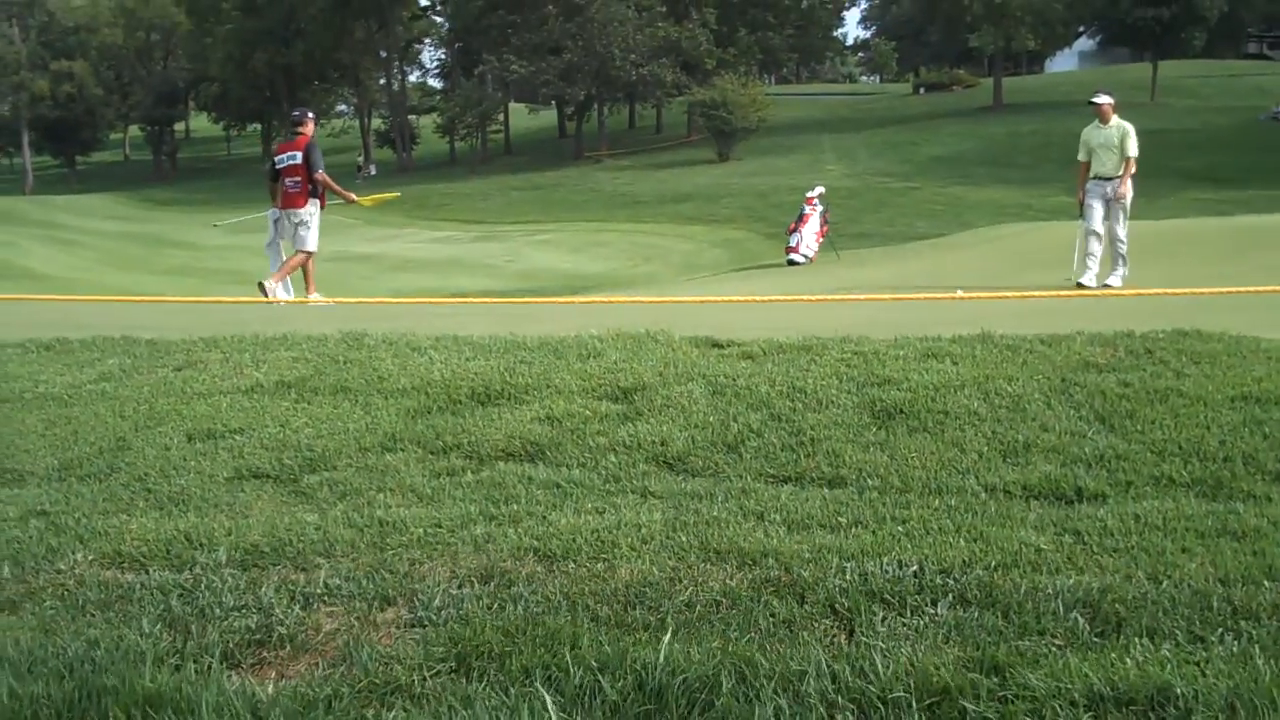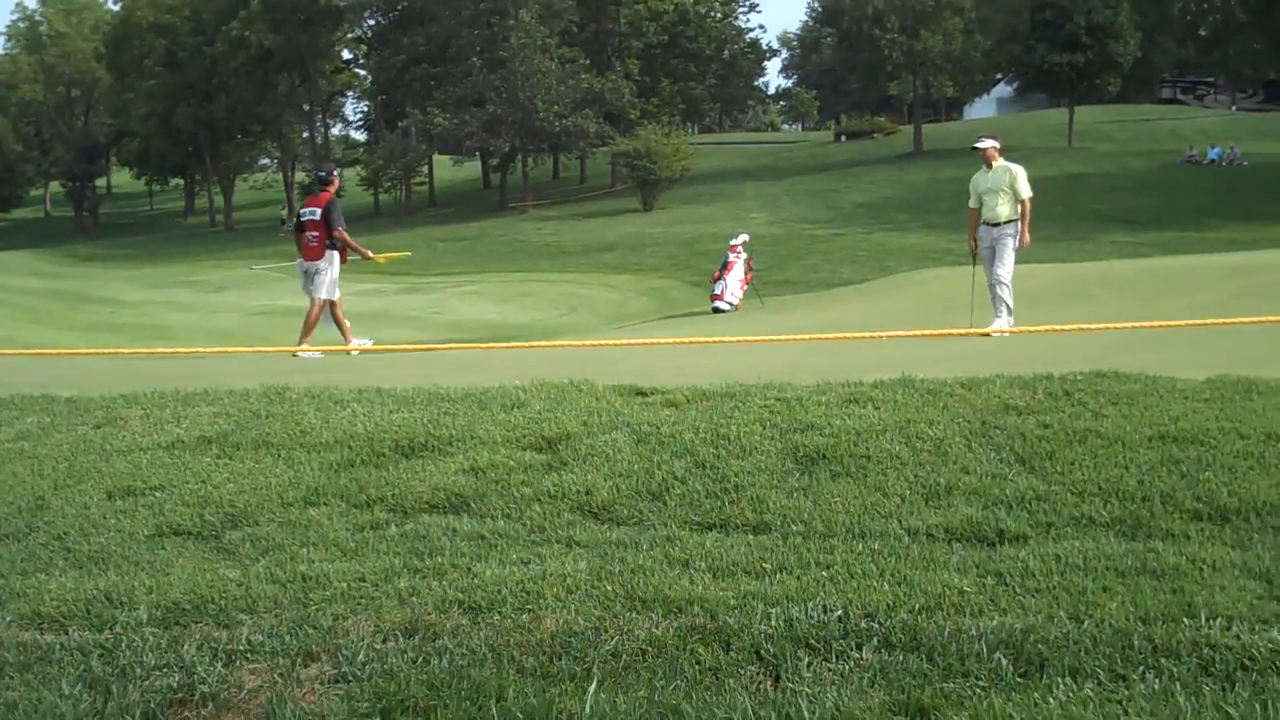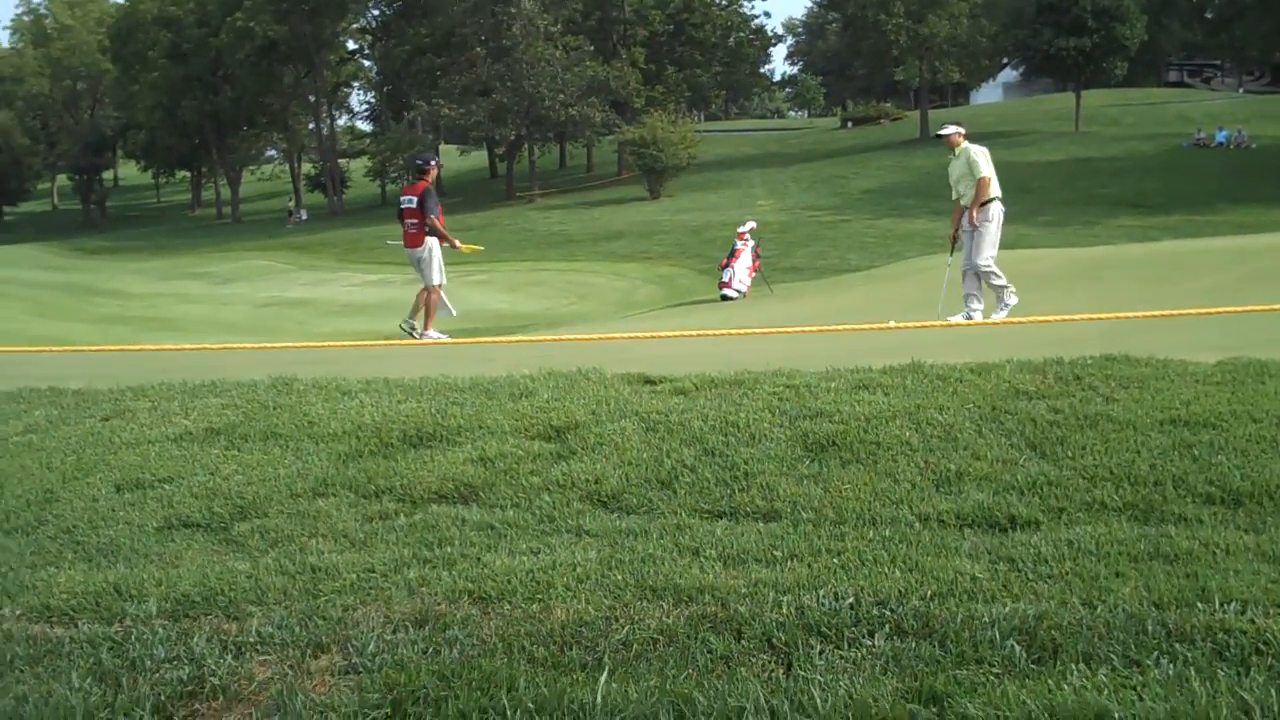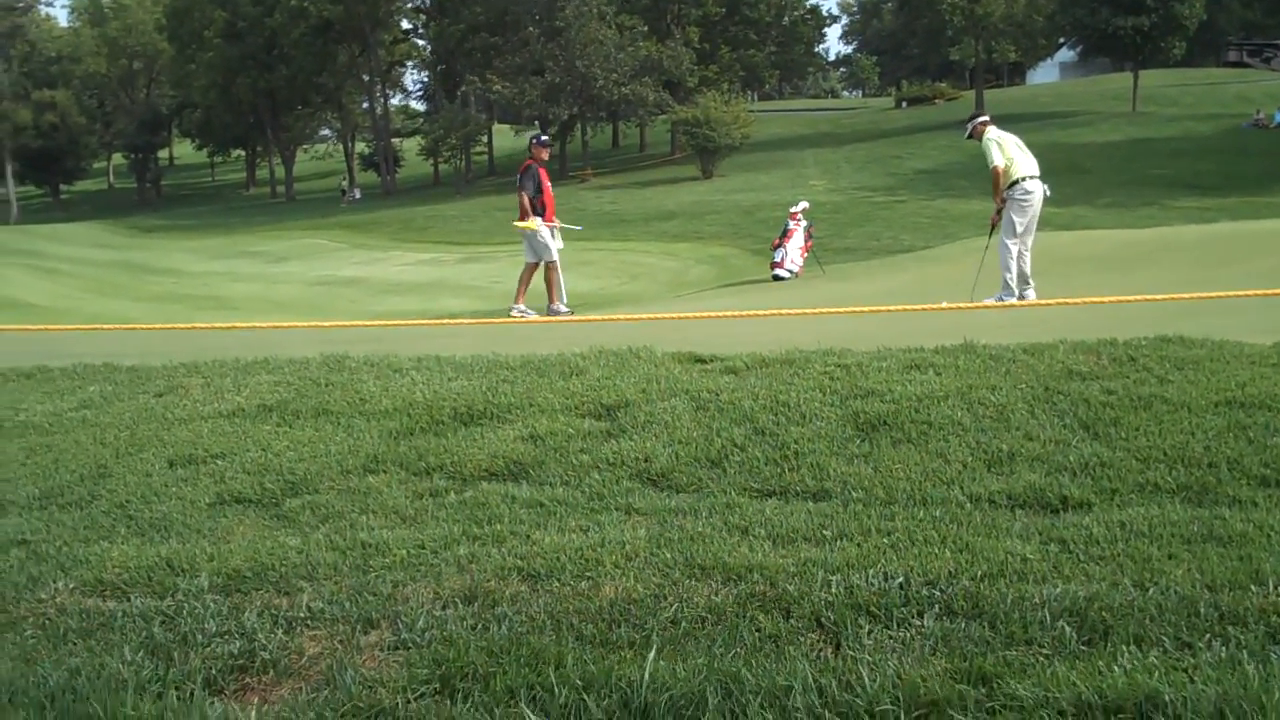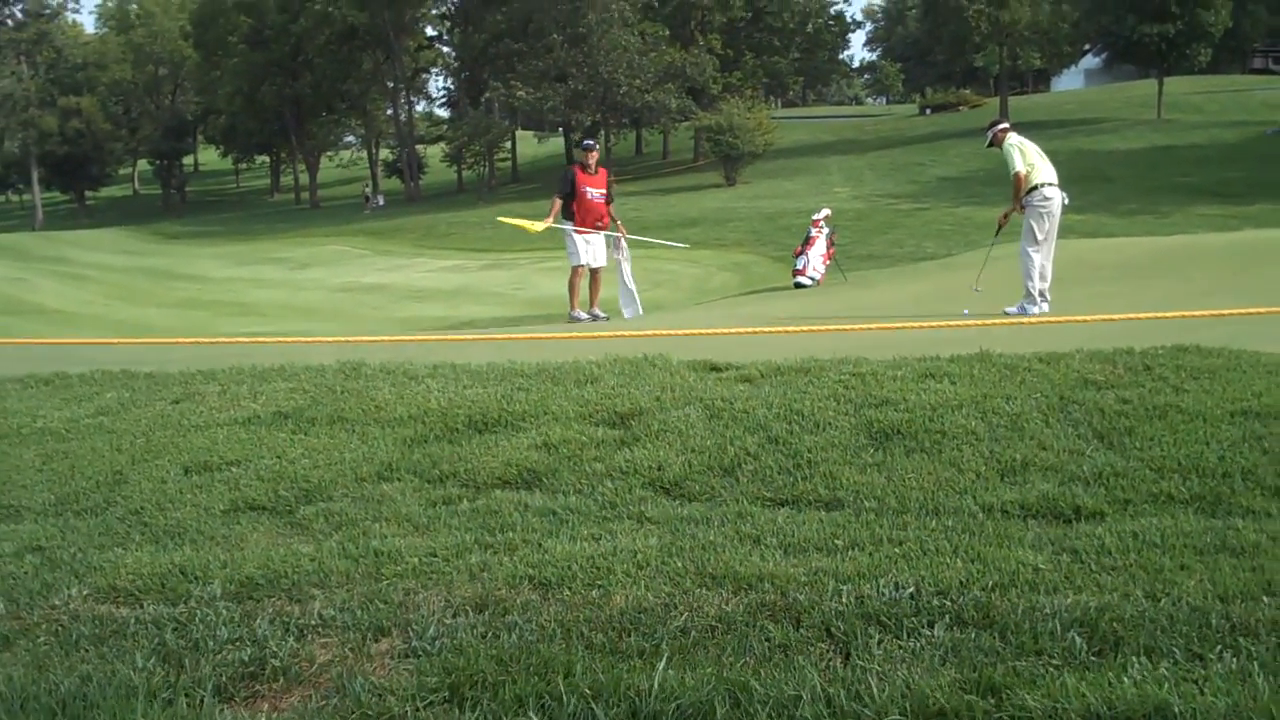
dt=1s
person 1, frame 1
left shoulder: (1125, 128)
right shoulder: (1088, 132)
left elbow: (1130, 159)
left wrist: (1123, 184)
right wrist: (1080, 189)
left hip: (1118, 184)
right hip: (1095, 184)
left knee: (1117, 233)
right knee: (1093, 228)
left ankle: (1118, 274)
right ankle: (1089, 274)
person 1, frame 2
left shoulder: (1012, 171)
right shoulder: (976, 178)
left elbow: (1025, 201)
right elbow: (974, 209)
left wrist: (1025, 230)
right wrist: (971, 236)
left hip: (1008, 229)
right hip: (986, 230)
left knee: (1001, 275)
right knee: (992, 280)
left ankle: (1002, 321)
right ankle: (1003, 318)
person 1, frame 3
left shoulder: (974, 152)
right shoulder: (952, 165)
left elbow: (984, 181)
left wrist: (974, 209)
right wrist: (954, 227)
left hip: (988, 211)
right hip: (970, 215)
left knee: (982, 262)
right knee: (968, 265)
left ankle: (1007, 295)
right ankle: (973, 311)
person 1, frame 4
left shoulder: (989, 138)
right shoulder: (1004, 136)
left elbow: (997, 170)
left wrist: (996, 197)
right wrist: (1000, 209)
left hip: (1022, 191)
right hip: (1034, 188)
left knee: (1009, 242)
right knee: (1022, 244)
left ankle: (1008, 295)
right ankle: (1026, 290)
person 1, frame 5
left shoulder: (1010, 144)
right shoulder: (1023, 142)
left elbow: (1020, 175)
left wrist: (1016, 202)
right wrist: (1010, 211)
left hip: (1040, 198)
right hip: (1053, 195)
left knee: (1030, 250)
right knee: (1044, 252)
left ankle: (1030, 303)
right ankle: (1041, 300)
person 2, frame 1
left shoulder: (280, 149)
right shoulder: (309, 144)
left elbow: (273, 182)
right elbow: (318, 176)
left wrist: (276, 203)
right wrist: (343, 194)
left hip: (287, 206)
right hip: (306, 205)
left knee: (306, 251)
right knee: (304, 253)
left ankle: (312, 294)
right ankle: (271, 282)
person 2, frame 2
left shoulder: (306, 202)
right shoulder: (331, 201)
left elbow: (298, 233)
right elbow: (338, 233)
left wrist: (303, 254)
right wrist: (361, 251)
left hip: (310, 259)
right hip: (326, 257)
left knee: (335, 301)
right knee: (319, 303)
left ankle: (350, 341)
right ankle: (302, 346)
person 2, frame 3
left shoulder: (406, 190)
right shoulder: (427, 189)
left elbow: (401, 218)
right elbow: (431, 220)
right wrist: (450, 240)
left hip: (410, 244)
right hip: (427, 243)
left knee: (429, 286)
right knee: (435, 287)
left ankle: (411, 319)
right ankle: (428, 331)
person 2, frame 4
left shoulder: (539, 168)
right shoulder: (531, 167)
right elbow: (523, 195)
left wrist: (551, 217)
right wrist: (530, 216)
left hip: (541, 223)
right hip: (535, 223)
left knee: (532, 264)
right knee: (551, 262)
left ankle: (518, 305)
right ankle: (554, 304)
person 2, frame 5
left shoulder: (604, 175)
right shoulder: (572, 172)
left elbow: (608, 203)
right elbow: (559, 196)
left wrist: (617, 223)
right wrist: (552, 216)
left hip: (597, 230)
right hip: (576, 228)
left knee: (596, 270)
right knee: (578, 269)
left ankle: (593, 309)
right ankle: (574, 311)
